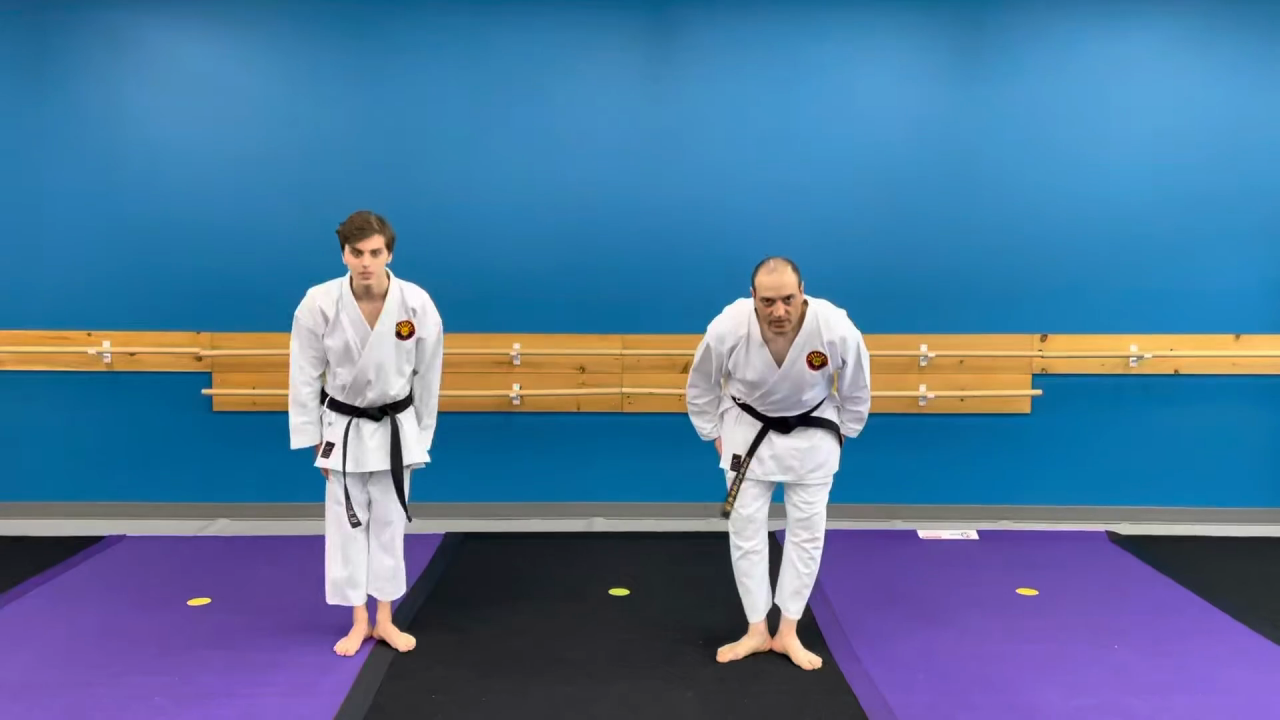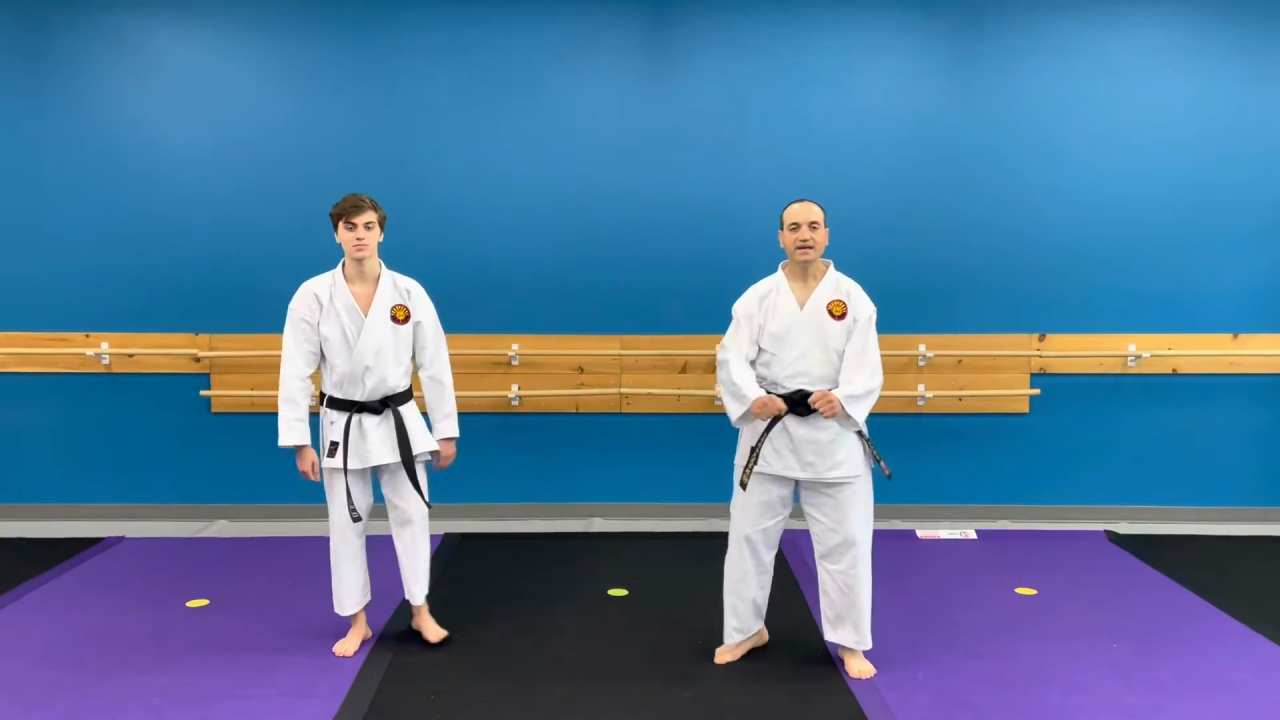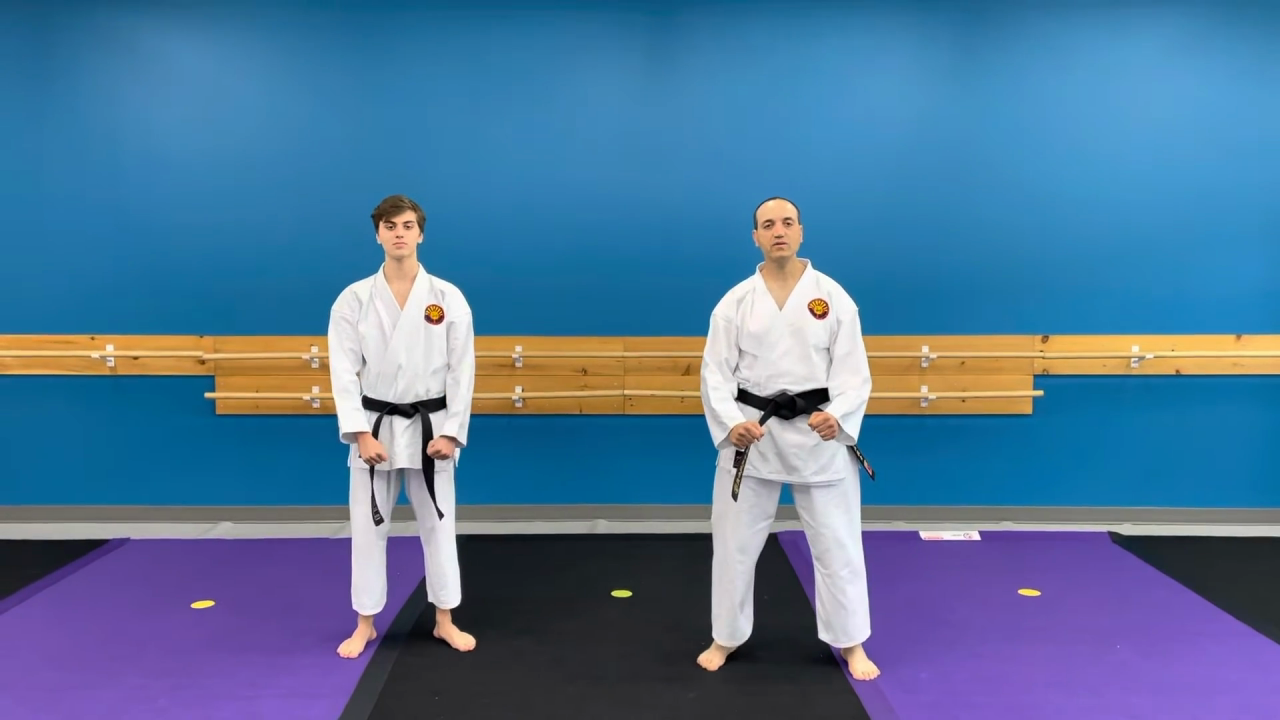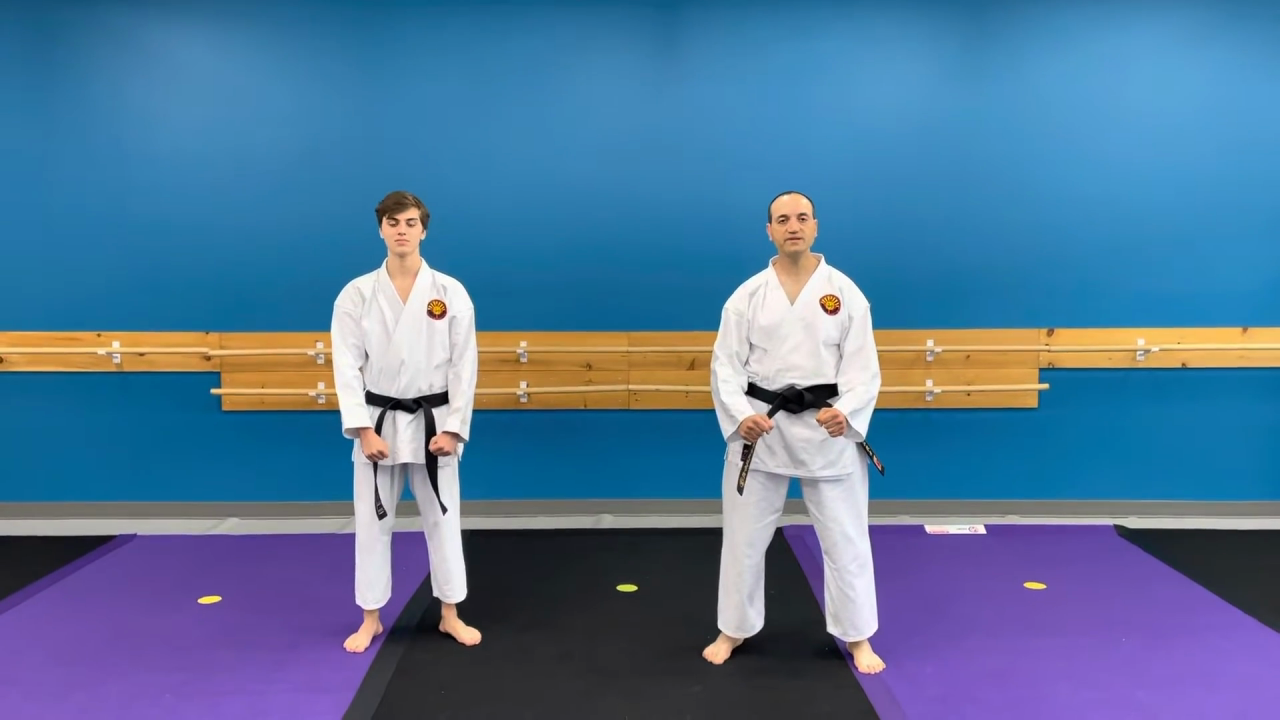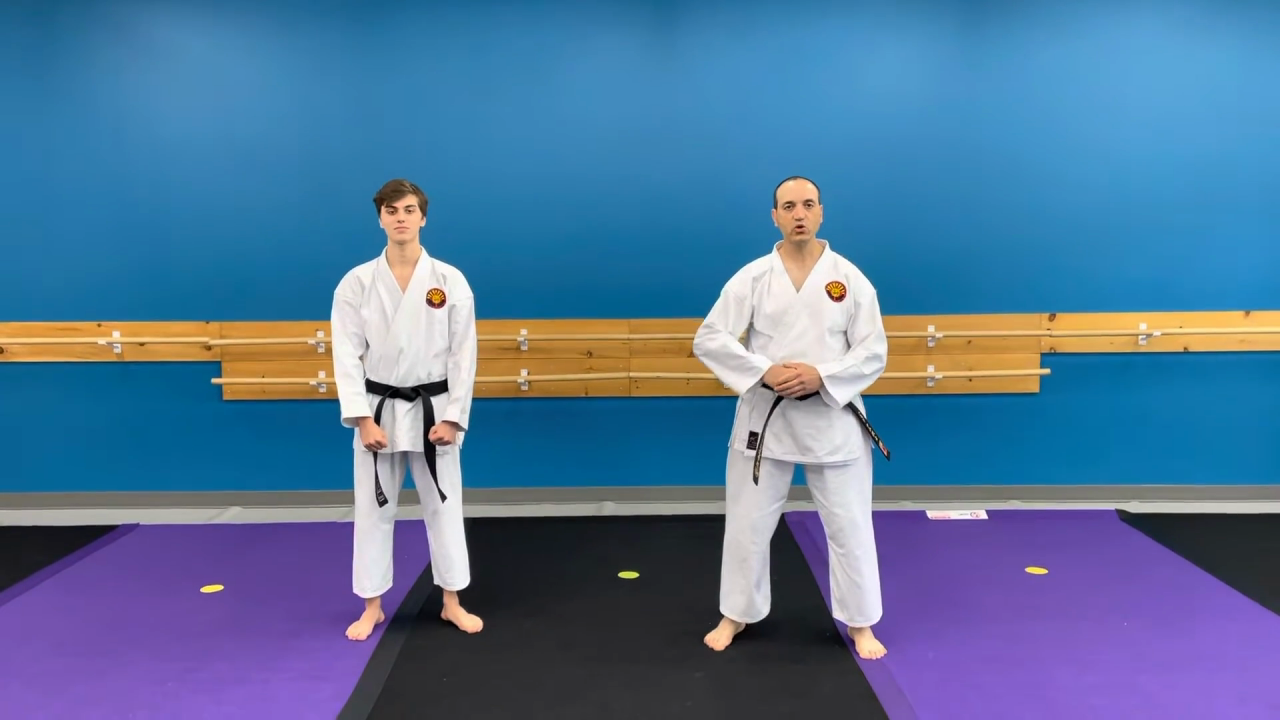
dt=1s
person 1, frame 1
left shoulder: (837, 330)
right shoulder: (727, 329)
left elbow: (856, 388)
right elbow: (701, 384)
left wrist: (843, 433)
right wrist: (715, 432)
left hip: (811, 432)
right hip: (749, 429)
left knee: (807, 529)
right knee: (747, 528)
left ankle: (788, 631)
right ankle: (757, 629)
person 1, frame 2
left shoulder: (852, 297)
right shoulder: (757, 297)
left elbow: (866, 367)
right elbow: (731, 357)
left wrist: (841, 399)
right wrist: (753, 398)
left hip: (833, 433)
right hip: (768, 429)
left knee: (846, 542)
right knee: (749, 534)
left ankle: (850, 643)
right ankle: (749, 629)
person 1, frame 3
left shoulder: (832, 296)
right shoulder: (735, 302)
left elbow: (853, 370)
right elbow: (716, 372)
left wrist: (838, 415)
right wrist: (730, 423)
left hip: (819, 433)
right hip: (752, 432)
left knee: (837, 543)
right knee: (735, 542)
left ankle: (851, 643)
right ankle: (727, 637)
person 1, frame 4
left shoulder: (844, 291)
right shoulder: (748, 295)
left elbow: (863, 367)
right elbow: (726, 364)
left wrist: (847, 412)
right wrist: (740, 415)
left hip: (830, 428)
right hip: (760, 427)
left knee: (845, 539)
right knee: (745, 536)
left ankle: (857, 637)
right ankle: (733, 629)
person 1, frame 5
left shoulder: (850, 278)
right shoulder: (751, 278)
left elbow: (872, 352)
right elbow: (710, 339)
left wrist: (824, 378)
right wrist: (763, 370)
left hip: (832, 415)
right hip: (765, 415)
left knee: (850, 525)
right knee: (748, 522)
left ankle: (860, 623)
right ankle: (736, 615)
person 2, frame 1
left shoulder: (417, 303)
right shoulder: (318, 303)
left elbow: (427, 373)
right elbow: (305, 375)
left wrist: (421, 435)
right wrist: (312, 435)
left hip: (394, 426)
right hip: (342, 427)
left knee: (389, 521)
right knee: (346, 522)
left ankle: (384, 619)
right ankle: (359, 621)
person 2, frame 2
left shoulder: (410, 292)
right shoulder: (312, 296)
left elbow: (434, 364)
right elbow: (296, 370)
left wrist: (446, 429)
right wrist: (301, 442)
left hip: (398, 421)
right hip: (343, 426)
left knee: (411, 516)
right knee: (347, 525)
left ankle: (421, 611)
right ankle: (357, 623)
person 2, frame 3
left shoulder: (448, 297)
right shoulder: (353, 299)
left elbow: (461, 369)
right elbow: (344, 371)
left wrist: (451, 431)
right wrist: (360, 433)
left hip: (430, 426)
right hip: (375, 427)
left knee: (438, 524)
right knee: (368, 526)
left ankle: (444, 620)
right ankle: (365, 623)
person 2, frame 4
left shoulder: (450, 292)
right shoulder: (356, 294)
left elbow: (463, 365)
right elbow: (347, 366)
left wrist: (452, 428)
right wrist: (364, 429)
left hip: (433, 421)
right hip: (378, 422)
left knee: (442, 518)
right knee: (372, 521)
left ankle: (450, 614)
right ankle: (371, 618)
person 2, frame 5
left shoulder: (450, 281)
right shoulder: (356, 283)
left elbow: (463, 354)
right elbow: (347, 355)
left wrist: (453, 417)
right wrist: (363, 419)
left hip: (433, 409)
right hip: (379, 410)
left knee: (444, 505)
right knee: (373, 509)
left ankle: (452, 602)
right ankle: (372, 606)
